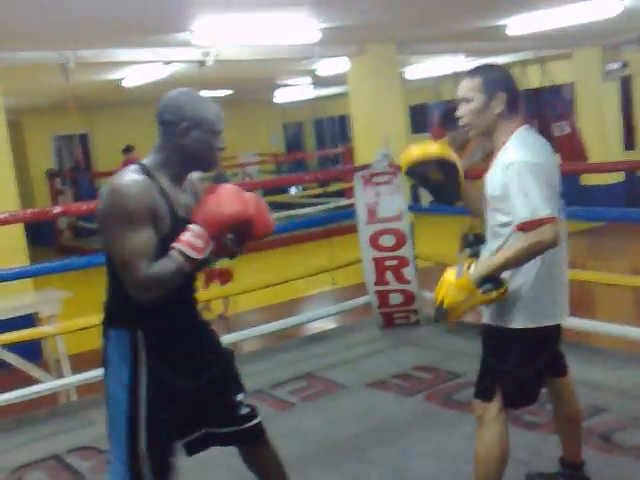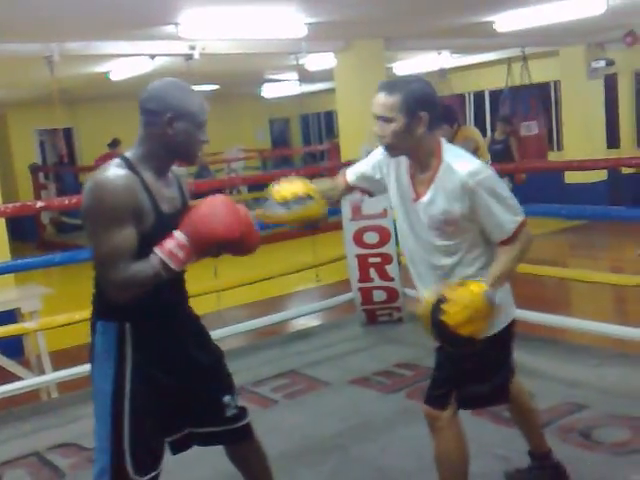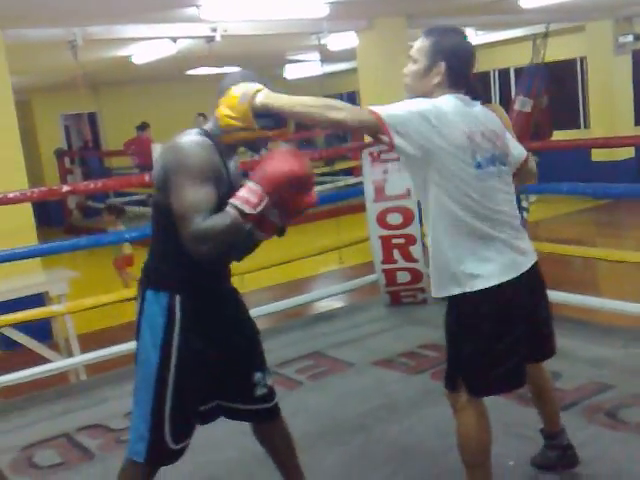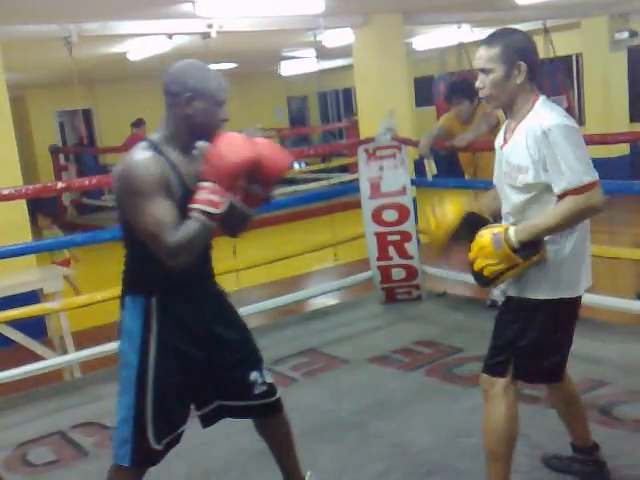
dt=0.7s
person 1, frame 1
left shoulder: (519, 157)
right shoulder: (523, 146)
left elbow: (544, 234)
right elbow: (501, 214)
left wrist: (477, 272)
right wrist: (455, 189)
left hip: (518, 305)
right hip: (540, 299)
left knee: (489, 407)
right knee: (556, 380)
person 1, frame 2
left shoulder: (469, 175)
right shoulder: (388, 160)
left elbow: (517, 238)
right elbow: (341, 183)
left wrist: (486, 287)
right wrist: (305, 193)
left hip: (477, 315)
left knee: (440, 411)
right knee: (504, 384)
person 1, frame 3
left shoulder: (428, 114)
right shoulder: (485, 117)
left elbow: (344, 116)
right elbow: (526, 168)
left wrist: (265, 98)
left hip: (475, 281)
right hip: (519, 267)
left knee: (464, 393)
right knee: (526, 364)
right ankle: (558, 444)
person 1, frame 4
left shoulder: (551, 126)
right shoulder: (510, 129)
left elbow: (589, 198)
left wrist: (515, 235)
right wrist: (473, 215)
left hip: (546, 280)
right hip: (534, 277)
left knee: (496, 381)
right knee: (549, 372)
person 2, frame 1
left shoulder: (186, 188)
right shoulder: (130, 190)
right elbow: (143, 286)
left wrist: (232, 236)
right wrist: (202, 233)
left hip: (187, 330)
right hip: (139, 342)
left knee: (249, 428)
person 2, frame 2
left shoulder: (172, 178)
right shoulder: (113, 185)
right elbow: (118, 286)
left wrist: (222, 232)
right wrist: (184, 243)
left hip: (177, 324)
right hip: (127, 336)
left knee: (235, 424)
person 2, frame 3
left shoulder: (230, 161)
right shoulder: (192, 150)
right elbow: (198, 240)
left wrist: (278, 215)
right wrist: (261, 189)
left hip: (216, 296)
right hip: (174, 304)
left knee: (263, 403)
right knee: (154, 444)
person 2, frame 4
left shoulder: (199, 154)
right shoulder: (142, 166)
left elbow: (233, 224)
right elbow: (173, 253)
right wrist: (211, 189)
left hip: (205, 298)
right hip: (157, 310)
left knee: (264, 396)
